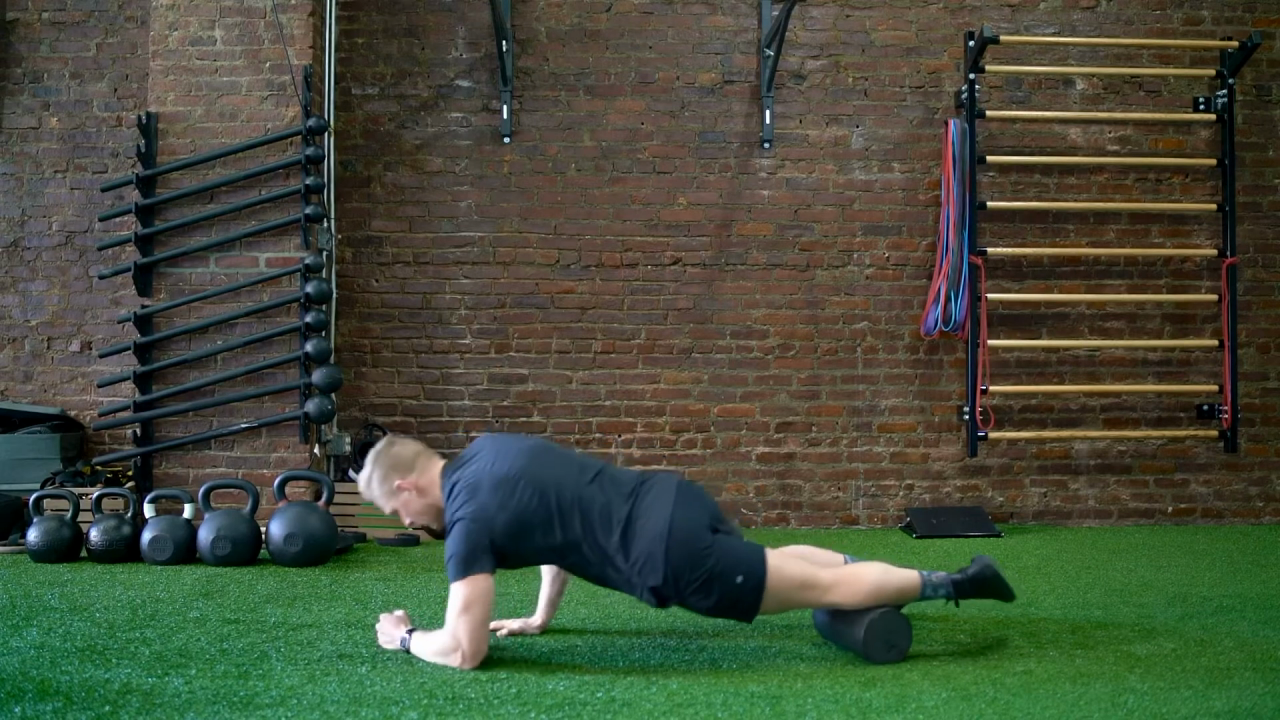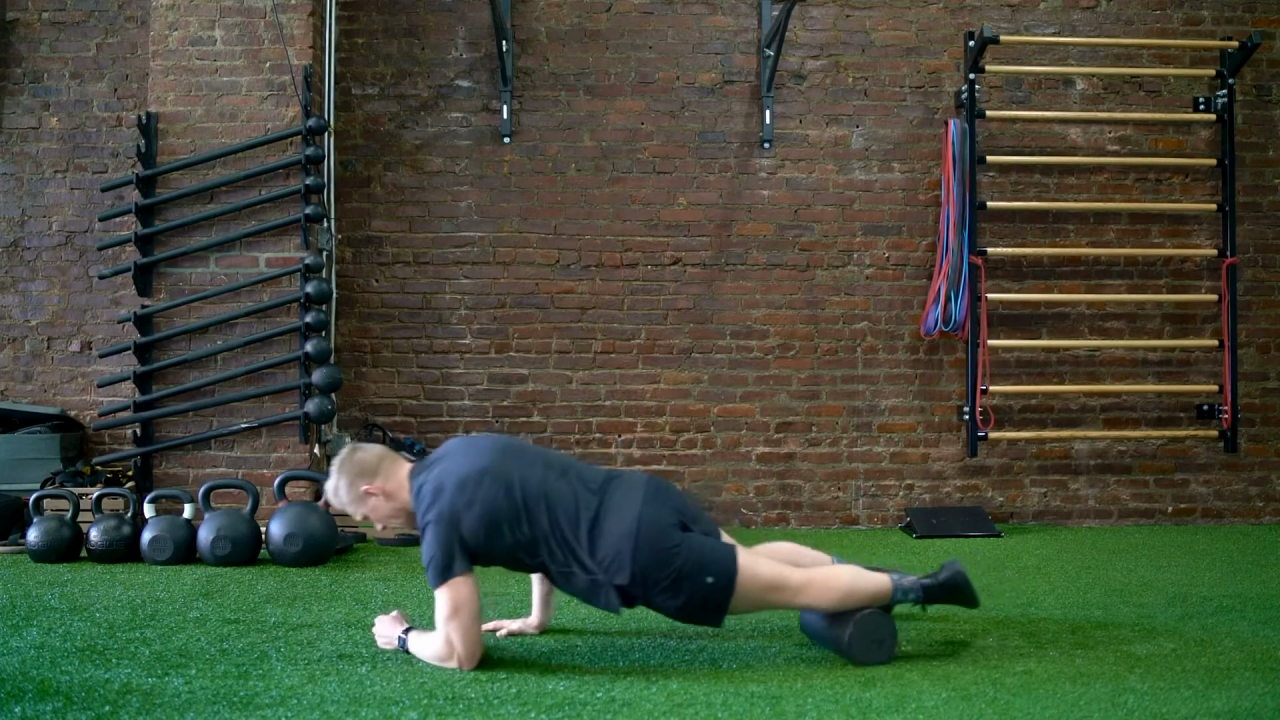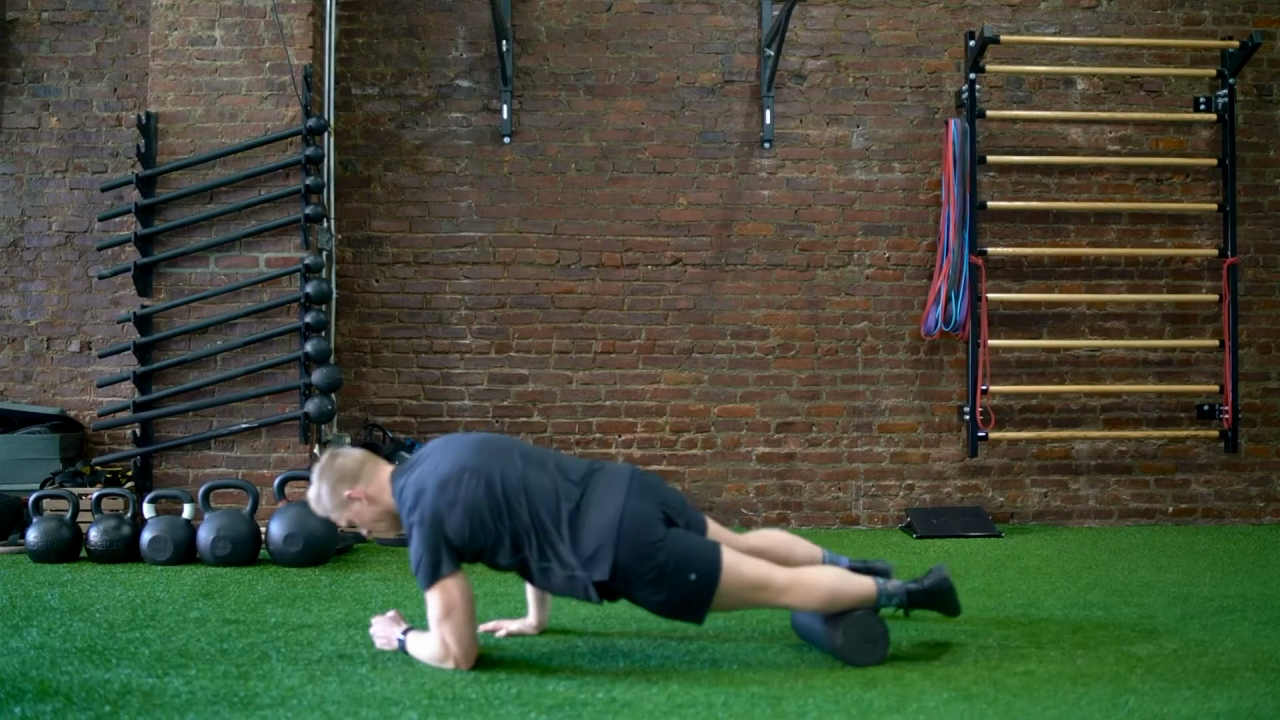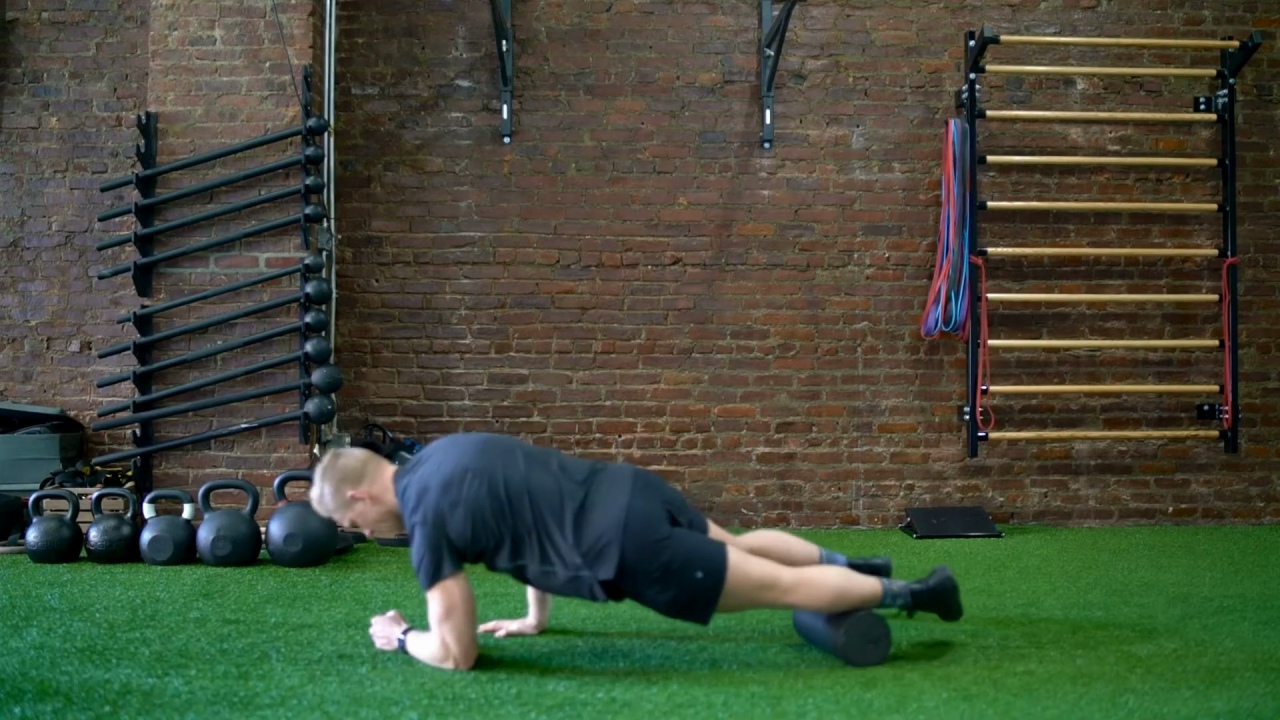
dt=0.2s
person 1, frame 1
left shoulder: (469, 516)
right shoulder: (488, 451)
left elbow: (463, 650)
left wrist: (403, 638)
right wrist: (541, 617)
left hip: (669, 553)
right hip: (672, 501)
left knee: (819, 589)
right knee: (774, 559)
left ankle: (952, 582)
right ankle: (866, 570)
person 1, frame 2
left shoulder: (440, 516)
right shoulder: (461, 452)
left elbow: (460, 653)
left wrist: (402, 635)
right wrist: (539, 617)
left hip: (640, 553)
right hip: (647, 498)
left knee: (791, 589)
right knee: (746, 555)
left ankle: (923, 586)
right ankle: (858, 573)
person 1, frame 3
left shoulder: (424, 516)
right shoulder: (443, 455)
left elbow: (457, 653)
left wrist: (399, 637)
right wrist: (535, 617)
left hip: (624, 546)
right hip: (628, 489)
left knee: (774, 587)
right knee: (738, 544)
left ankle: (906, 592)
right ankle: (851, 568)
person 1, frame 4
left shoulder: (426, 518)
right shoulder: (442, 458)
left elbow: (457, 654)
left wrist: (401, 637)
right wrist: (535, 619)
left hip: (627, 545)
right hip: (630, 490)
left knee: (777, 586)
right knee: (735, 545)
left ankle: (910, 594)
right ankle: (848, 565)
